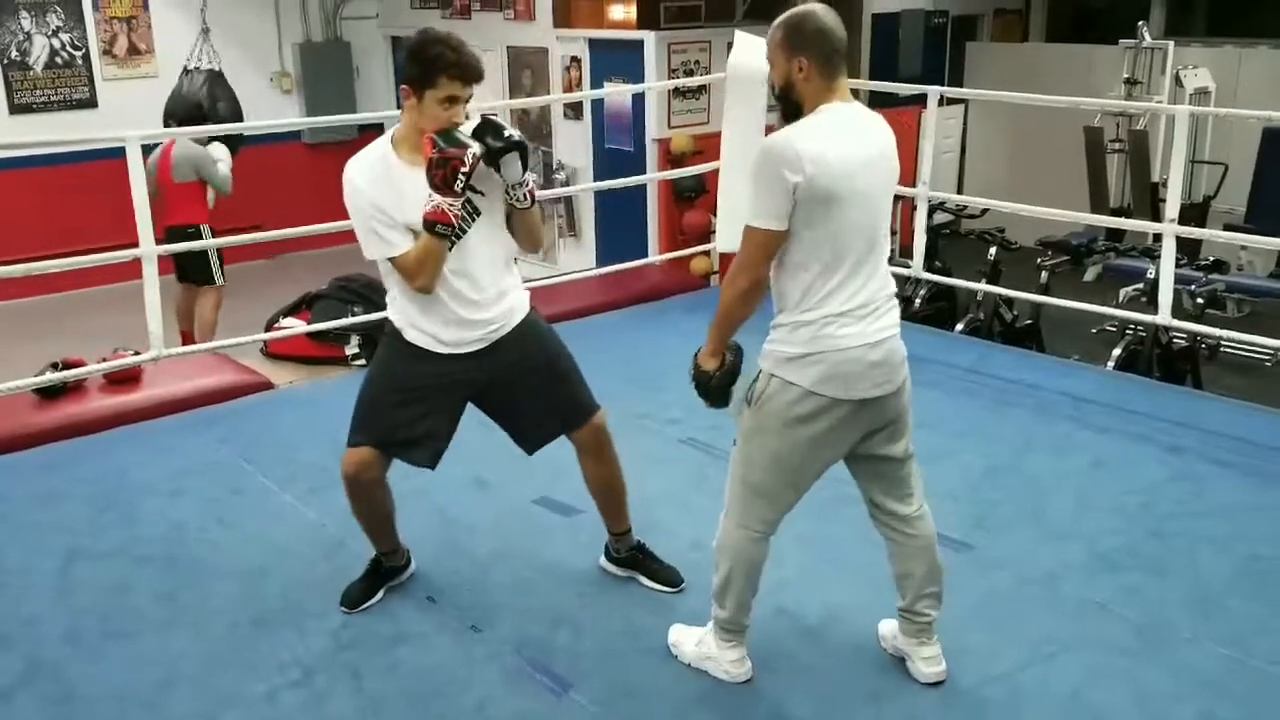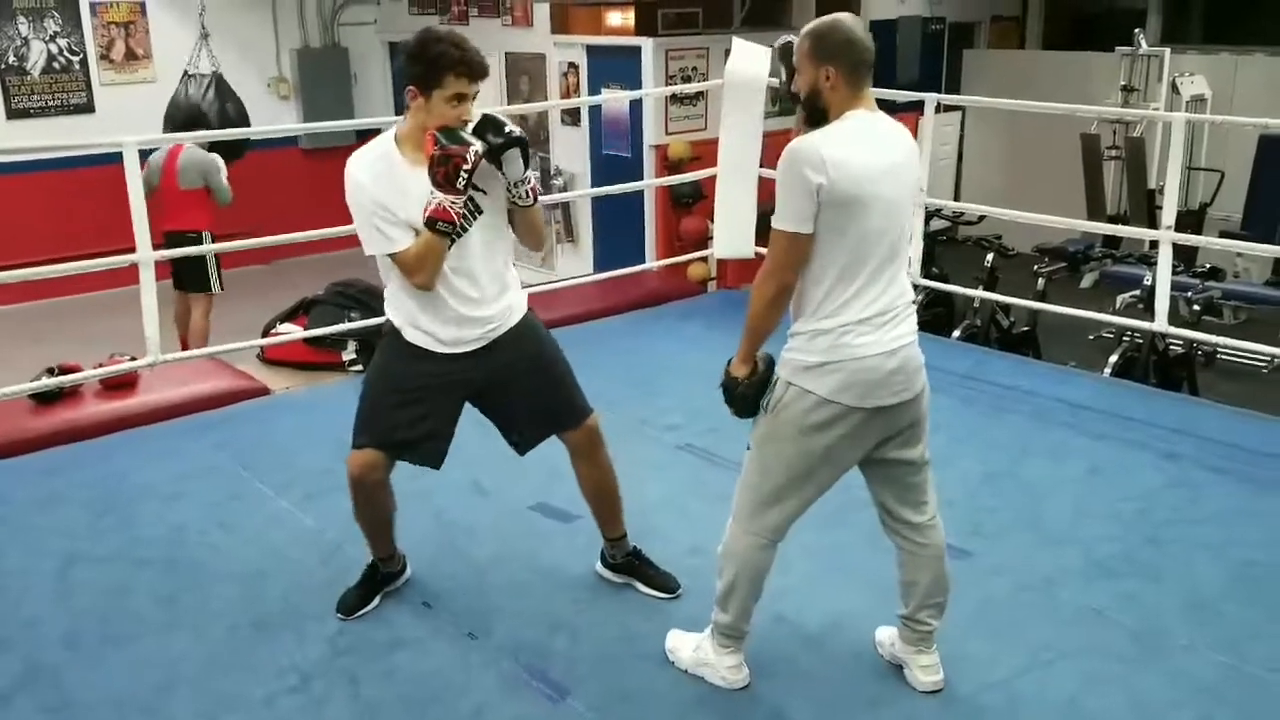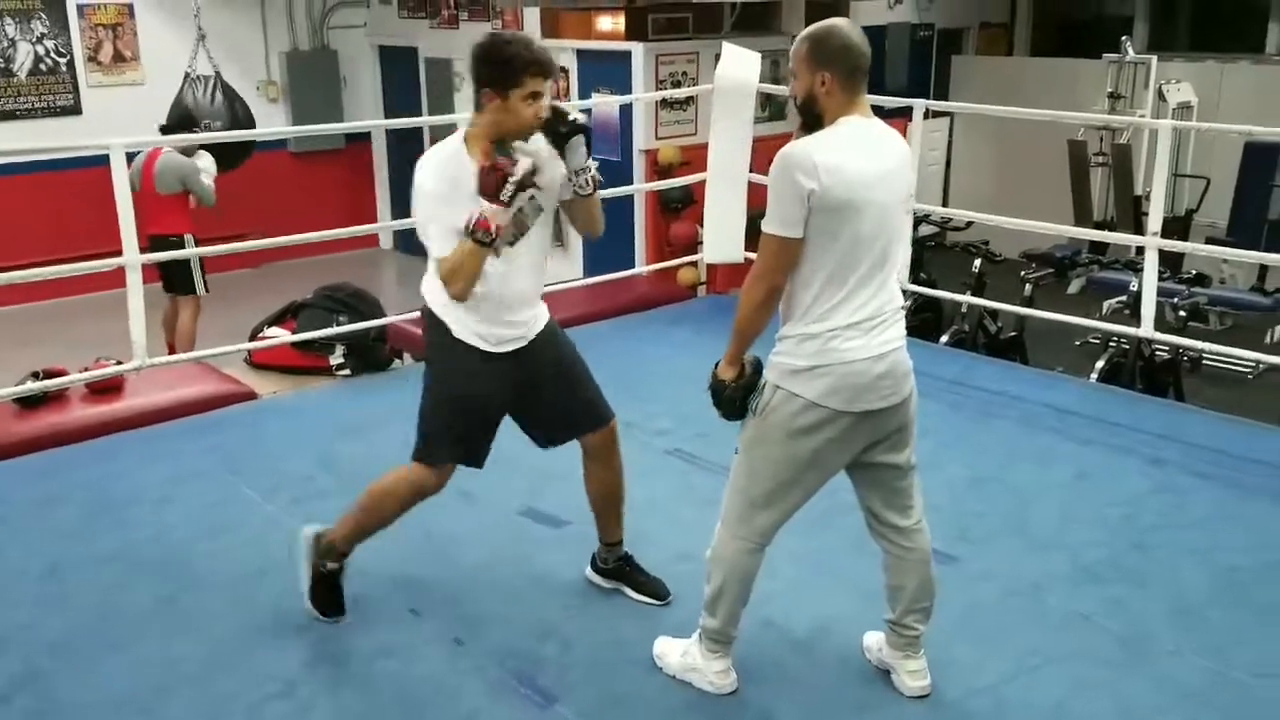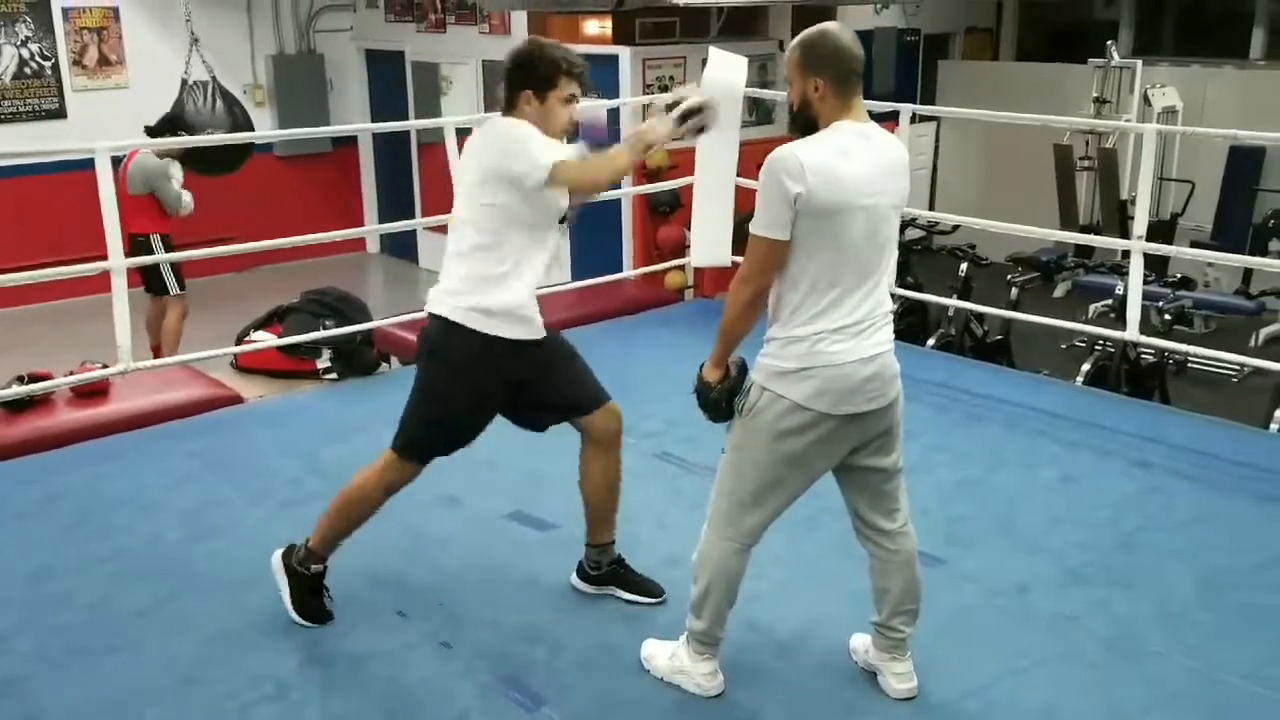
dt=0.3s
person 1, frame 1
left shoulder: (786, 149)
right shoulder: (878, 131)
left elbow: (750, 273)
left wrist: (713, 348)
right wrist: (790, 112)
left hip: (808, 370)
right hip: (883, 357)
left knee: (748, 515)
right knee: (902, 506)
left ankle: (725, 646)
right ankle: (921, 642)
person 1, frame 2
left shoulder: (809, 154)
right shoulder: (902, 141)
left elbow: (778, 276)
left wrist: (745, 357)
right wrist: (809, 112)
left hip: (826, 377)
right hip: (900, 368)
left knee: (756, 517)
right knee: (914, 515)
left ankle: (723, 650)
right ankle: (919, 650)
person 1, frame 3
left shoulder: (802, 159)
right shoulder: (896, 147)
left elbow: (768, 279)
left wrist: (733, 359)
right wrist: (809, 122)
left hip: (814, 381)
right hip: (889, 372)
left knee: (744, 522)
right knee: (901, 519)
left ankle: (712, 656)
right ankle: (907, 655)
person 1, frame 4
left shoulder: (791, 163)
right shoulder: (893, 154)
left elbow: (753, 282)
left wrist: (718, 359)
right wrist: (808, 123)
left hip: (800, 383)
right hip: (875, 376)
left knee: (730, 524)
right knee: (886, 522)
left ankle: (698, 658)
right ankle: (893, 657)
person 2, frame 1
left shoulder: (481, 144)
right shoulder: (365, 174)
left elbow: (532, 242)
right elbow: (419, 278)
left wrist: (516, 175)
right wrist: (445, 200)
left hip: (508, 327)
right hip: (423, 345)
left knee: (592, 430)
right knee: (359, 466)
left ankle: (623, 548)
right ankle: (391, 560)
person 2, frame 2
left shoulder: (486, 144)
right shoulder: (368, 169)
left elbow: (536, 242)
right elbow: (420, 275)
left wrist: (518, 172)
right wrist: (447, 197)
left hip: (505, 328)
right hip: (422, 344)
left knee: (585, 433)
right knee: (365, 466)
left ankle: (618, 553)
right ankle: (386, 565)
person 2, frame 3
left shoulder: (542, 145)
right shoulder: (441, 168)
left elbow: (592, 229)
right elbow: (457, 285)
left wrist: (578, 160)
right wrist: (495, 209)
left hip: (528, 329)
right hip: (462, 337)
left knee: (602, 435)
right knee: (430, 474)
left ankle: (610, 558)
right ankle: (329, 552)
person 2, frame 4
left shoulder: (525, 148)
right shoulder: (501, 139)
right elbow: (589, 178)
right wrist: (662, 127)
left hip: (520, 327)
right hip: (466, 334)
left knee: (604, 425)
right knee: (402, 466)
left ankle: (600, 563)
right ankle: (304, 560)
person 3, frame 1
left shoulder: (157, 155)
right shoulder: (195, 151)
left elbow: (154, 194)
right elbow: (225, 188)
right wrist: (223, 165)
left hip: (172, 230)
right hip: (194, 228)
left knee: (188, 287)
right knee: (211, 294)
left ankle: (188, 343)
person 3, frame 2
left shoulder: (156, 158)
right shoulder: (202, 159)
left elbow: (144, 192)
right elbow: (225, 198)
right wrist: (220, 176)
left hip: (170, 236)
right hip: (196, 236)
left knee: (184, 295)
right knee: (201, 302)
left ankle: (186, 350)
person 3, frame 3
left shoulder: (141, 160)
right shoulder: (182, 164)
left elbow: (134, 188)
right elbow: (209, 200)
right wrist: (205, 175)
left hip: (156, 240)
right hip: (178, 240)
left knee: (174, 299)
right knee: (189, 306)
left ankle: (173, 355)
person 3, frame 4
left shoulder: (136, 159)
right shoulder: (153, 166)
right elbow: (174, 206)
right wrist: (175, 180)
left hip: (139, 240)
right hip: (152, 241)
left knee: (158, 301)
right knee: (177, 306)
left ankle: (157, 358)
